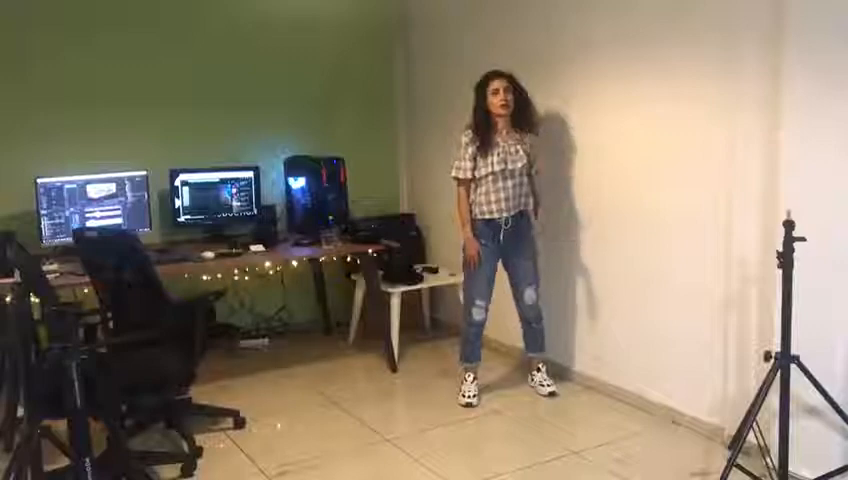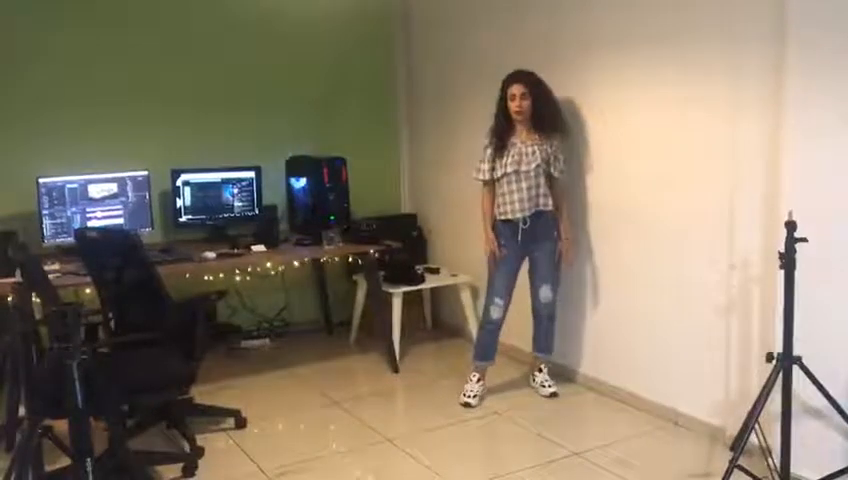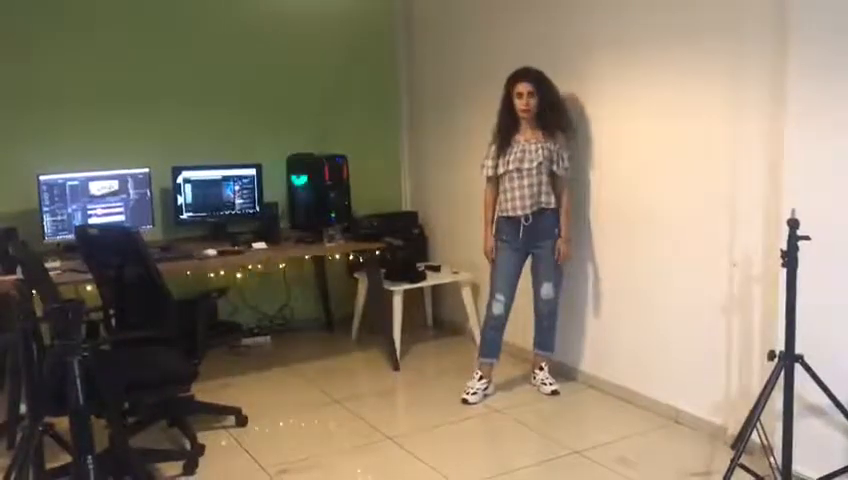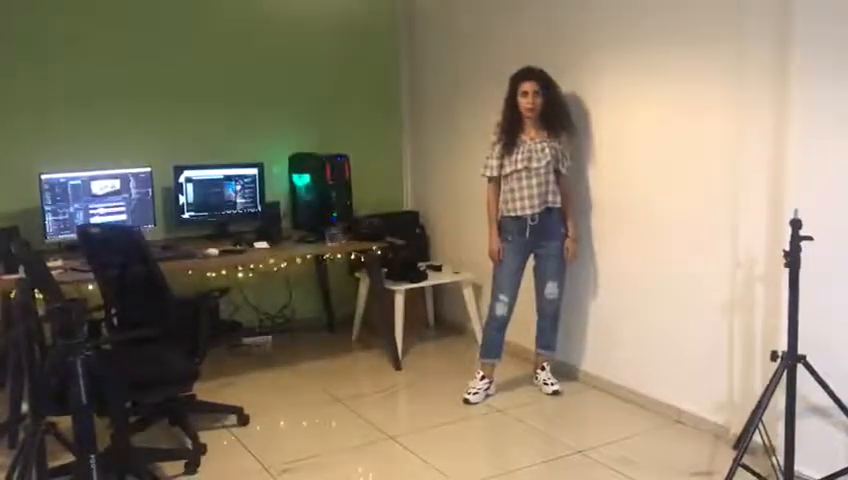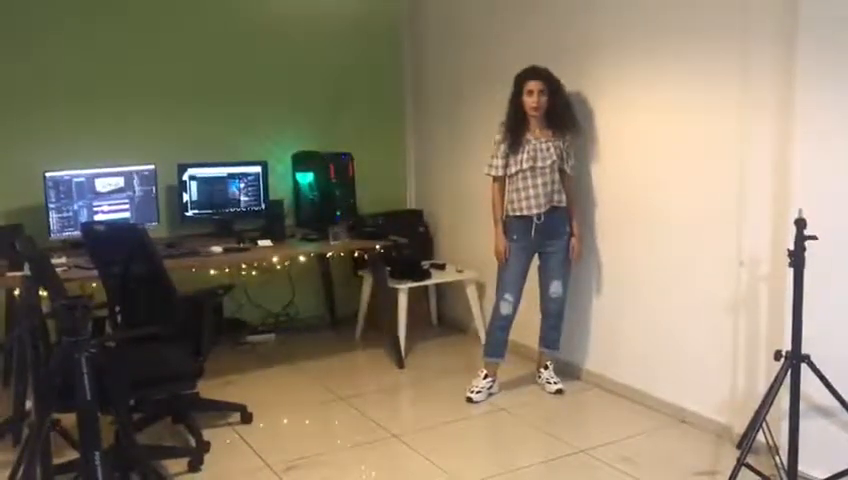
dt=0.7s
person 1, frame 1
left shoulder: (525, 139)
right shoulder: (473, 139)
left elbow: (530, 187)
right elbow: (463, 189)
left wrist: (536, 216)
right wrist: (467, 235)
left hip: (519, 229)
right hip: (485, 230)
left knee: (530, 303)
right knee: (477, 307)
left ankle: (537, 369)
right ankle: (469, 377)
person 1, frame 2
left shoulder: (549, 141)
right shoulder: (496, 142)
left elbow: (556, 190)
right elbow: (487, 191)
left wrist: (565, 234)
right wrist: (488, 234)
left hip: (543, 229)
right hip: (507, 230)
left knee: (545, 303)
right knee: (495, 306)
left ankle: (539, 370)
right ankle: (477, 377)
person 1, frame 3
left shoulder: (554, 140)
right shoulder: (501, 141)
left elbow: (562, 190)
right elbow: (491, 189)
left wrist: (564, 234)
right wrist: (488, 233)
left hip: (546, 227)
right hip: (510, 229)
left knee: (547, 302)
right knee: (498, 303)
left ankle: (541, 368)
right ankle: (483, 376)
person 1, frame 4
left shoulder: (556, 139)
right shoulder: (503, 139)
left elbow: (563, 188)
right elbow: (493, 188)
left wrist: (571, 232)
right wrist: (493, 234)
left hip: (550, 228)
right hip: (514, 228)
left knee: (550, 301)
right knee: (501, 304)
left ankle: (542, 368)
right ankle: (485, 376)
person 1, frame 5
left shoulder: (561, 138)
right shoulder: (508, 138)
left elbow: (568, 185)
right elbow: (497, 187)
left wrist: (575, 229)
right wrist: (499, 232)
left hip: (556, 227)
right hip: (519, 227)
left knee: (554, 300)
right knee: (506, 302)
left ankle: (545, 367)
right ankle: (489, 375)
